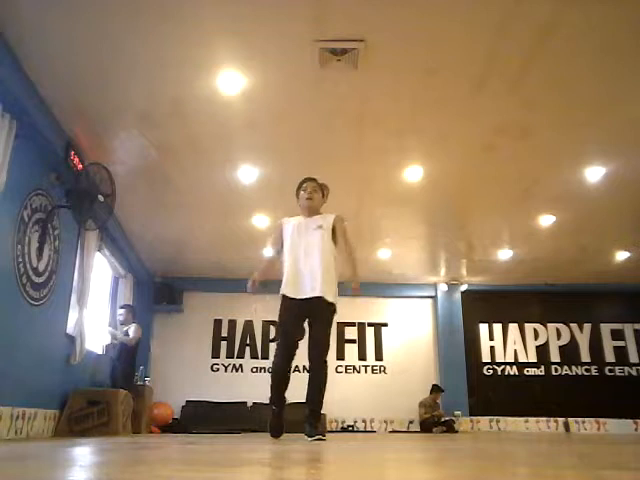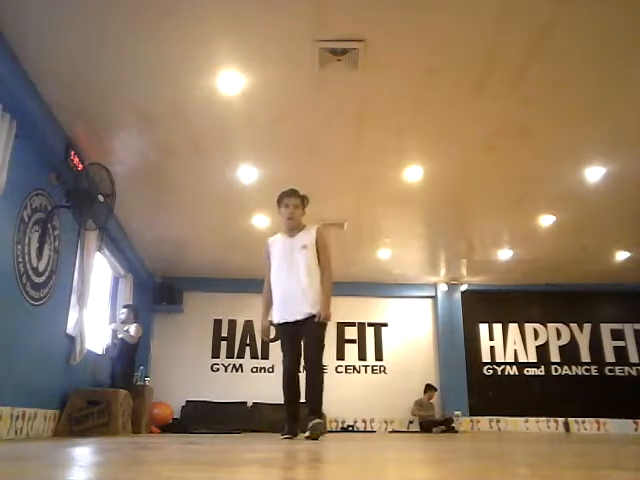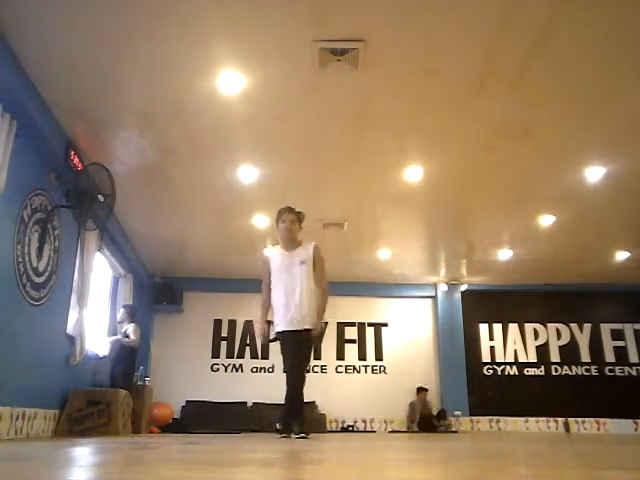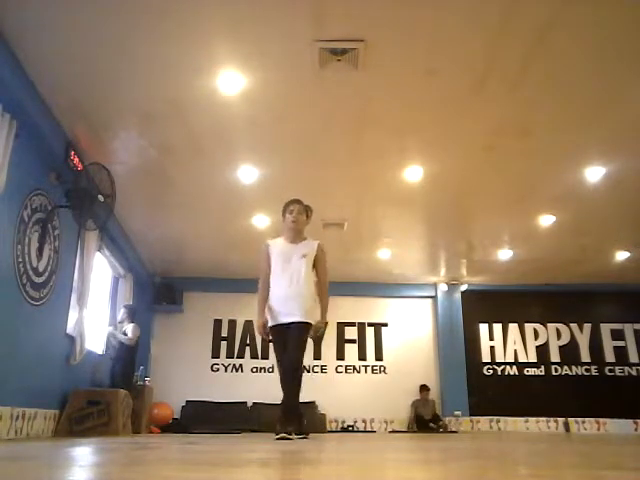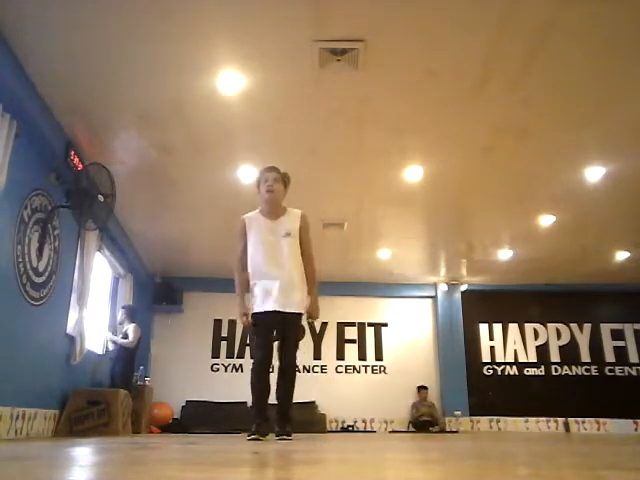
dt=1s
person 1, frame 1
left shoulder: (333, 221)
right shoulder: (286, 224)
left elbow: (345, 246)
right elbow: (274, 254)
left wrist: (353, 271)
right wrist: (258, 275)
left hip: (323, 294)
right hip: (292, 293)
left knee: (318, 357)
right knee: (283, 352)
left ankle: (313, 421)
right ankle: (277, 405)
person 1, frame 2
left shoulder: (315, 234)
right shoulder: (272, 243)
left elbow: (326, 270)
right elbow: (269, 282)
left wrist: (326, 304)
right wrist: (265, 316)
left hip: (313, 310)
right hip: (285, 313)
left knee: (313, 361)
right knee: (290, 366)
left ankle: (315, 416)
right ankle: (291, 422)
person 1, frame 3
left shoulder: (312, 250)
right shoulder: (271, 256)
left elbow: (322, 285)
right elbow: (267, 291)
left wrist: (319, 316)
right wrist: (262, 322)
left hip: (308, 322)
right hip: (284, 323)
left knee: (299, 372)
right knee: (292, 372)
left ankle: (287, 420)
right ankle: (297, 422)
person 1, frame 4
left shoulder: (315, 247)
right shoulder: (271, 246)
left elbow: (322, 283)
right elbow: (264, 282)
left wrist: (323, 316)
right wrist: (261, 313)
left hip: (302, 315)
right hip: (276, 316)
left knee: (293, 364)
right knee: (285, 368)
left ankle: (287, 421)
right ankle: (296, 420)
person 1, frame 5
left shoulder: (299, 219)
right shoulder: (247, 222)
left elbow: (308, 260)
right elbow: (241, 264)
left wrist: (314, 298)
right wrist: (241, 302)
left hip: (294, 301)
right hip: (261, 302)
left knee: (288, 360)
right knee: (261, 360)
left ankle: (283, 420)
right ankle: (260, 422)
